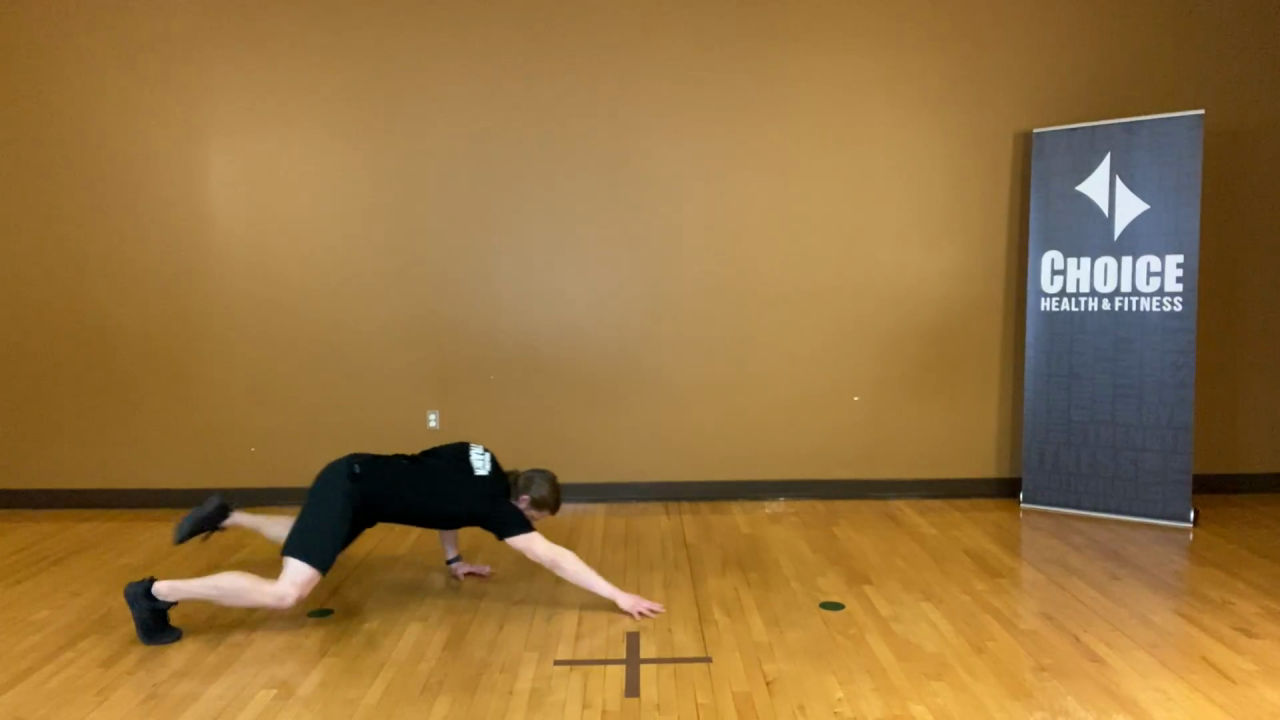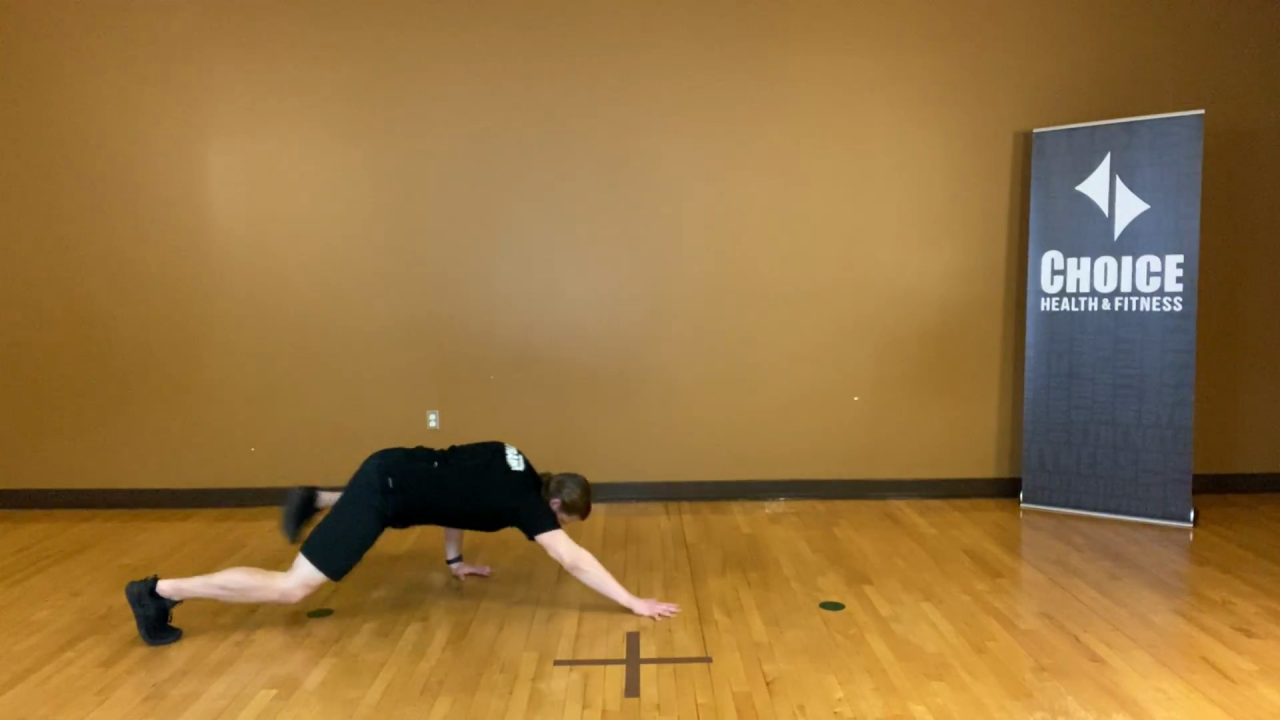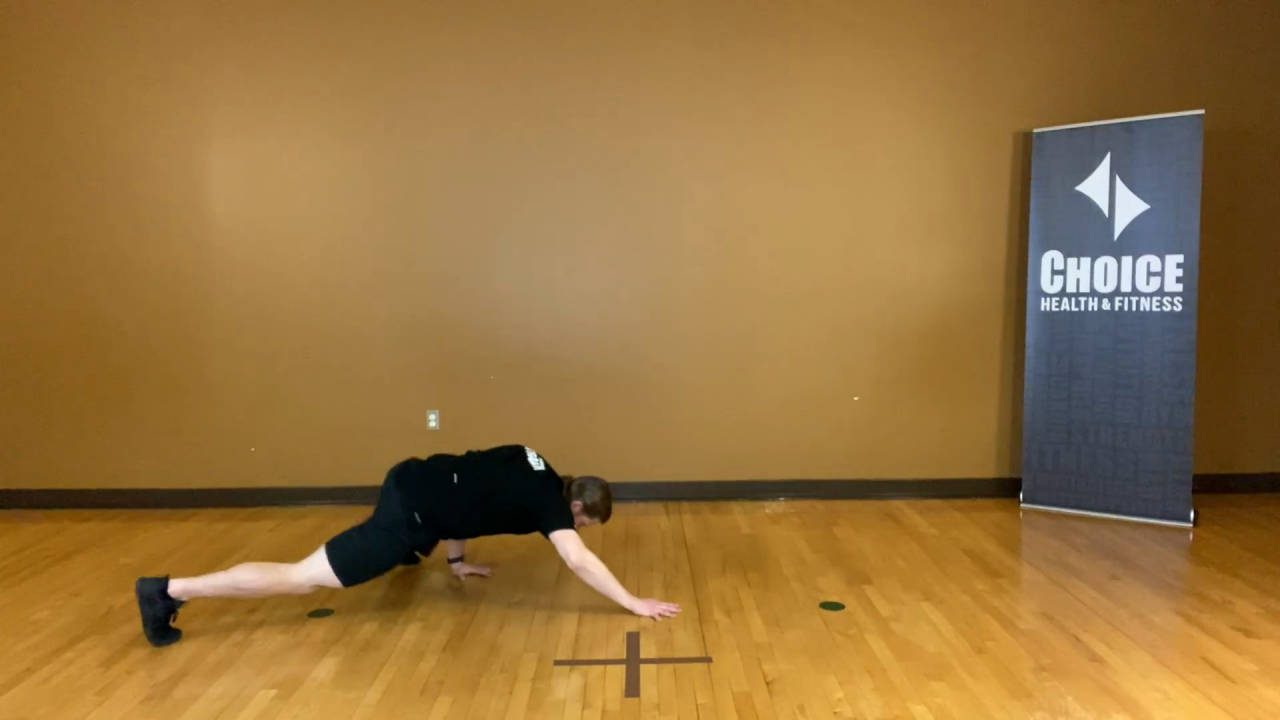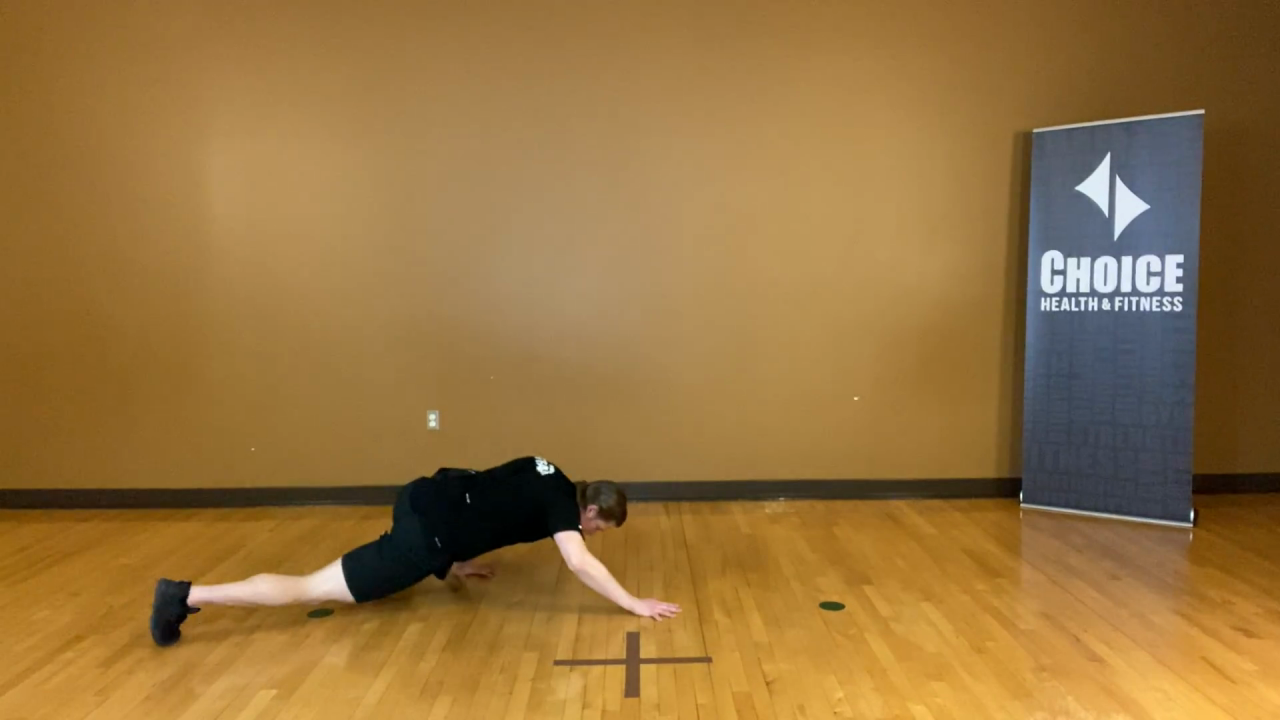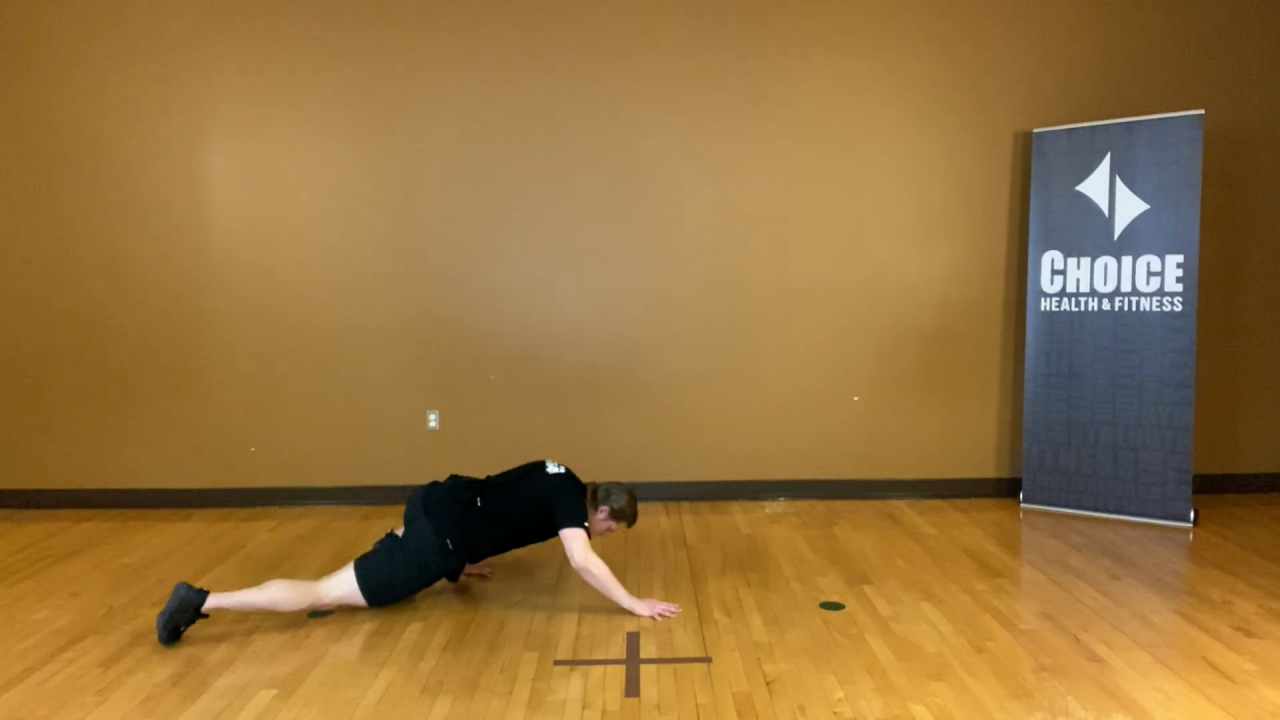
dt=0.2s
person 1, frame 1
left shoulder: (481, 460)
right shoulder: (493, 503)
right elbow: (549, 555)
left wrist: (453, 561)
right wrist: (618, 596)
left hip: (354, 474)
right hip: (348, 490)
left knee: (308, 545)
right knee: (284, 594)
left ankle: (222, 515)
right ankle: (155, 593)
person 1, frame 2
left shoulder: (512, 464)
right shoulder: (527, 501)
right elbow: (571, 558)
left wrist: (455, 561)
right wrist: (632, 602)
left hip: (389, 465)
right hip: (385, 493)
right knee: (292, 586)
left ankle: (315, 501)
right ankle: (157, 590)
person 1, frame 3
left shoulder: (530, 464)
right shoulder: (550, 499)
right elbow: (579, 560)
left wrist: (456, 559)
right wrist: (634, 603)
left hip: (408, 477)
right hip: (408, 517)
right knee: (300, 577)
right ankle: (167, 590)
person 1, frame 4
left shoulder: (544, 472)
right shoulder: (561, 501)
right elbow: (579, 563)
left wrist: (460, 559)
right wrist: (633, 603)
left hip: (422, 495)
right hip: (425, 540)
right knee: (313, 589)
left ankle: (390, 542)
right ankle: (186, 596)
person 1, frame 5
left shoulder: (556, 476)
right shoulder: (572, 500)
right elbow: (582, 562)
left wrist: (463, 562)
right wrist: (632, 603)
left hip: (435, 498)
right hip: (436, 542)
right knee: (326, 594)
left ankle: (395, 540)
right ankle: (203, 601)
